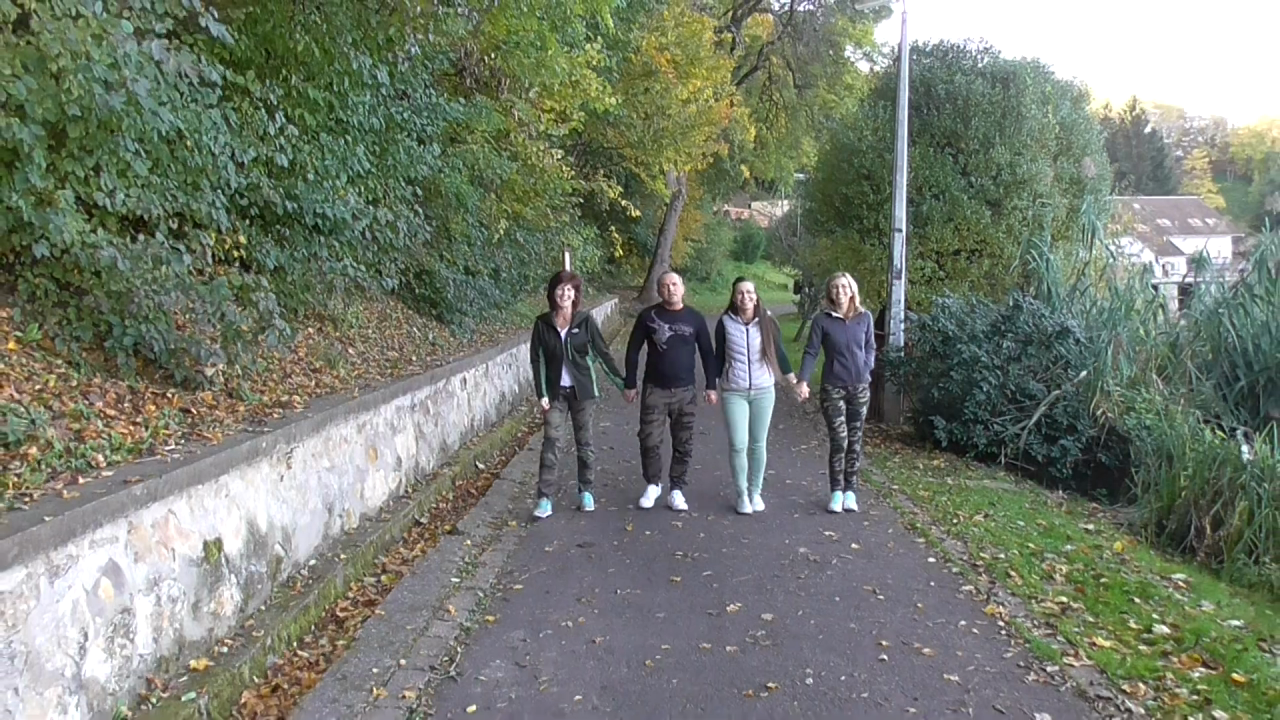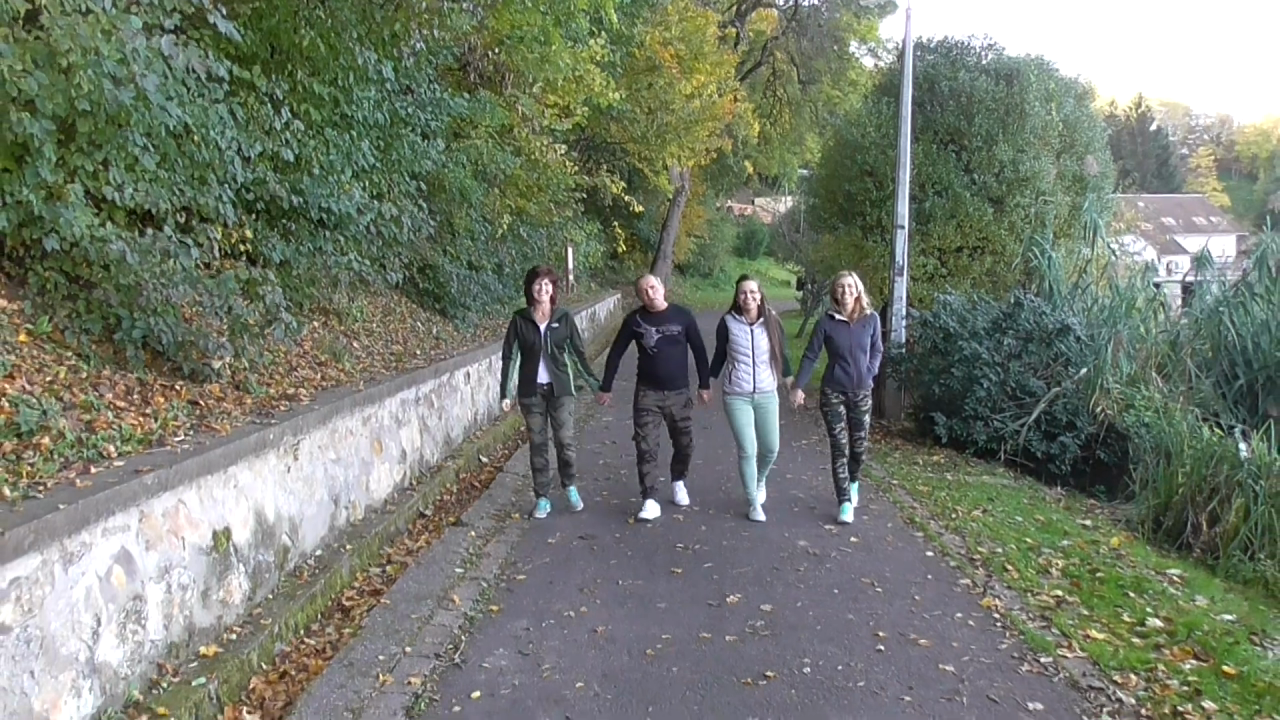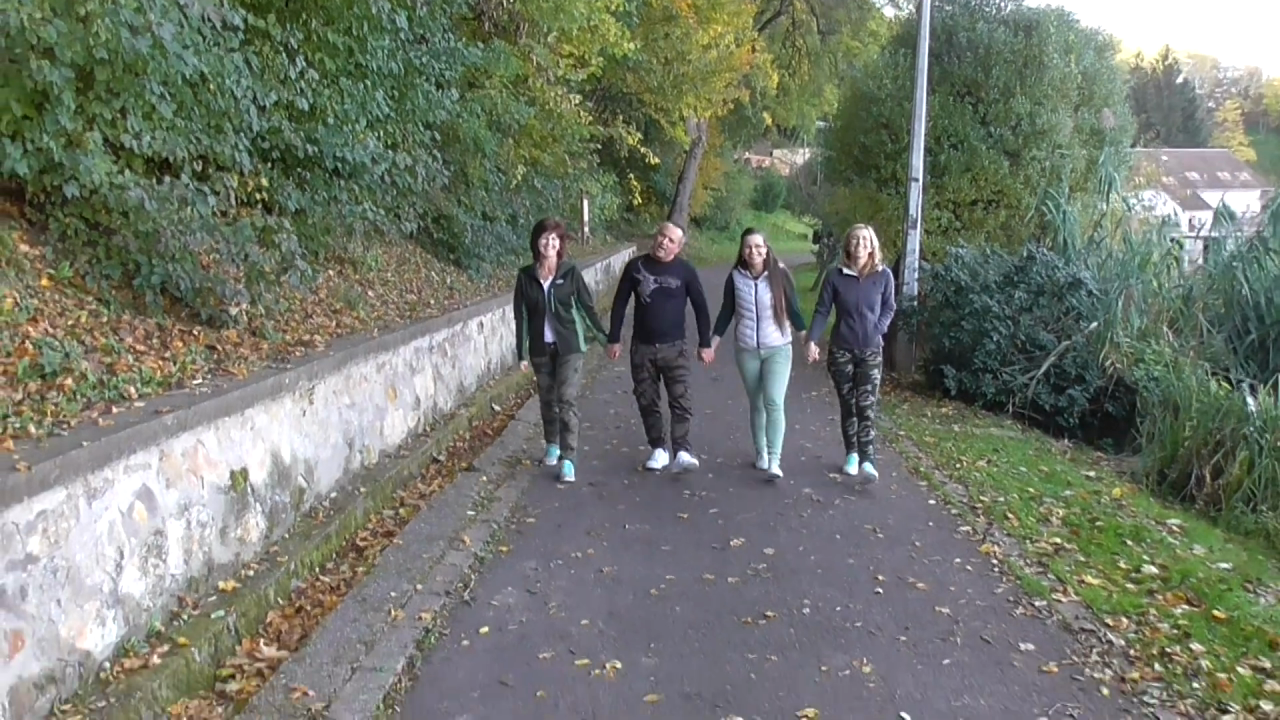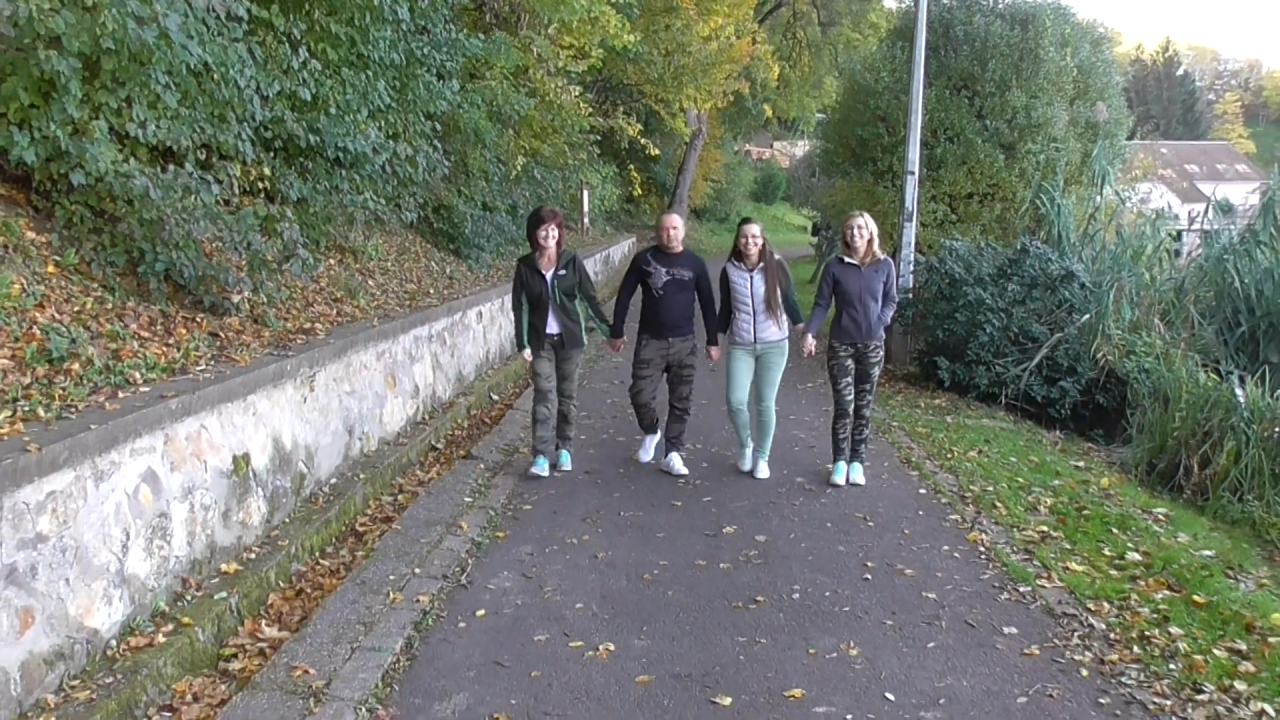
dt=0.5s
person 1, frame 1
left shoulder: (585, 321)
right shoulder: (542, 324)
left elbow: (602, 353)
right elbow: (537, 360)
left wrist: (622, 383)
right wrist: (542, 393)
left hip: (582, 390)
right hip: (555, 392)
left knee: (584, 442)
right knee: (551, 442)
left ankle: (585, 491)
right ankle: (545, 500)
person 1, frame 2
left shoulder: (564, 318)
right shoulder: (519, 320)
left elbow: (578, 353)
right elbow: (509, 357)
left wrist: (595, 384)
right wrist: (506, 393)
left hip: (560, 389)
right hip: (531, 391)
left knee: (565, 440)
right knee: (538, 445)
left ankle: (570, 487)
right ankle: (542, 498)
person 1, frame 3
left shoulder: (571, 272)
right shoulder: (526, 276)
left elbow: (587, 307)
right elbow: (521, 316)
left wrist: (604, 339)
right wrist: (522, 353)
left hip: (569, 347)
right hip: (541, 349)
left knee: (567, 401)
right knee: (548, 400)
left ankle: (567, 459)
right ankle: (552, 444)
person 1, frame 4
left shoulder: (572, 261)
right shoulder: (525, 266)
left elbow: (589, 298)
right elbow: (520, 307)
left wrist: (610, 331)
right wrist: (522, 343)
left hip: (570, 338)
right hip: (540, 340)
left knee: (567, 395)
right knee: (543, 394)
left ankle: (563, 448)
right ankle: (541, 456)
person 2, frame 1
left shoulder: (864, 317)
right shoulder: (822, 320)
right elbow: (811, 352)
left wrist: (867, 368)
right wrist: (802, 381)
left hip: (860, 387)
right hip: (832, 387)
left knee: (854, 442)
right knee: (838, 441)
left ankle: (850, 491)
right ankle: (836, 493)
person 2, frame 2
left shoulder: (871, 319)
right shoulder: (826, 322)
left elbow: (877, 351)
right elbow: (810, 355)
left wrist: (869, 373)
right wrist: (798, 386)
left hip: (862, 392)
right hip: (833, 392)
left knee: (859, 446)
right knee: (839, 447)
left ankle: (852, 483)
right ankle: (845, 502)
person 2, frame 3
left shoulder: (883, 276)
right shoulder: (835, 276)
left elbow: (889, 309)
right elbow: (822, 311)
left wrist: (878, 330)
right wrist: (812, 340)
left hip: (871, 351)
right hip: (840, 349)
left knee: (867, 406)
right knee: (848, 405)
left ankle: (867, 462)
right ankle: (852, 453)
person 2, frame 4
left shoulder: (884, 265)
right shoulder: (835, 266)
left elbow: (891, 300)
right elbow: (822, 304)
left wrist: (880, 322)
right wrist: (809, 333)
left hip: (872, 345)
right hip: (841, 344)
left knee: (863, 406)
right knee: (844, 404)
left ankle: (856, 461)
right ankle: (839, 462)
person 3, frame 1
left shoulder: (695, 318)
right shoulder: (648, 316)
left elbow: (707, 353)
right elbow: (633, 350)
left wrist: (711, 386)
right wrist: (630, 384)
left hip: (685, 392)
right hip: (655, 390)
left knee: (683, 445)
right knee: (649, 442)
left ankle: (676, 490)
right ankle: (652, 485)
person 3, frame 2
left shoulder: (682, 315)
right shoulder: (634, 320)
left elbow: (699, 351)
right elbow: (616, 353)
left wrist: (704, 385)
right wrist: (606, 387)
left hip: (679, 393)
right hip: (647, 393)
left knee: (684, 445)
right knee: (646, 447)
left ankle: (678, 481)
right ankle: (649, 501)
person 3, frame 3
left shoulder: (685, 271)
right shoulder: (635, 267)
left elbow: (700, 307)
right elbow: (620, 303)
left wrist: (704, 344)
right wrist: (614, 339)
left hip: (674, 347)
right hip: (642, 347)
left knee: (681, 401)
right knee: (647, 402)
left ankle: (681, 454)
right ankle: (658, 449)
person 3, frame 4
left shoulder: (695, 263)
right shoulder: (644, 259)
left elbow: (707, 303)
right elbow: (624, 295)
left wrist: (713, 341)
right wrist: (617, 333)
left hip: (684, 343)
right hip: (650, 341)
left knee: (681, 402)
right knee: (641, 396)
left ankle: (672, 455)
right ankle: (651, 432)
person 4, frame 1
left shoulder: (767, 321)
right shoulder: (725, 322)
left elbow: (779, 353)
right elbow: (719, 356)
left wrist: (795, 382)
left hip: (763, 392)
right hip: (733, 392)
left knee: (758, 444)
right knee: (738, 444)
left ankle: (756, 492)
right ankle: (742, 495)
person 4, frame 2
left shoulder: (772, 321)
right shoulder: (727, 323)
left elbow: (781, 355)
right elbow: (719, 356)
left hip: (767, 395)
right hip: (736, 396)
left knee: (771, 449)
right knee: (747, 450)
left ankle: (760, 482)
right ankle: (753, 503)
person 4, frame 3
left shoulder: (780, 274)
right shoulder: (735, 277)
left elbow: (793, 308)
right elbow: (726, 312)
right wrist: (712, 344)
left hip: (778, 349)
right hip: (746, 351)
left knee: (774, 403)
right knee: (757, 404)
left ankle: (774, 462)
right ankle: (761, 453)
person 4, frame 4
left shoulder: (776, 266)
right shoulder: (729, 270)
left elbow: (789, 301)
right elbow: (725, 308)
left hip: (774, 345)
right hip: (740, 346)
left knee: (765, 404)
right knee: (735, 402)
left ankle: (762, 459)
right ankle: (745, 445)
